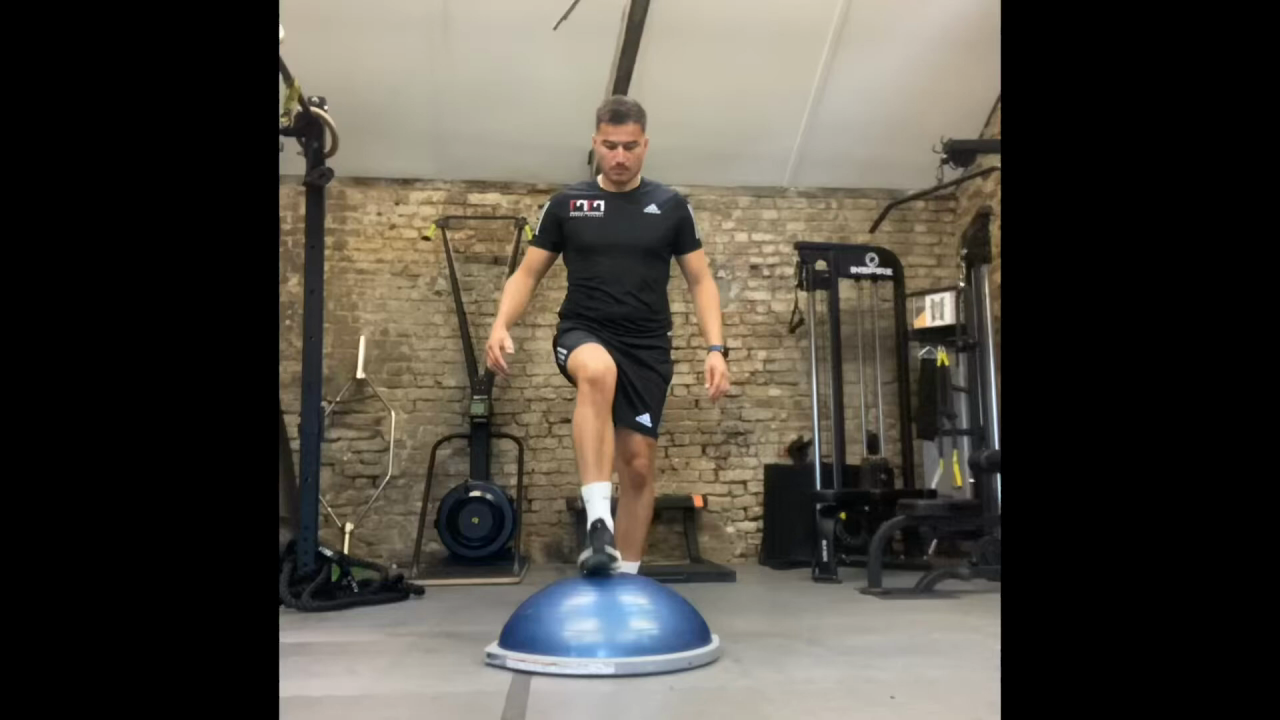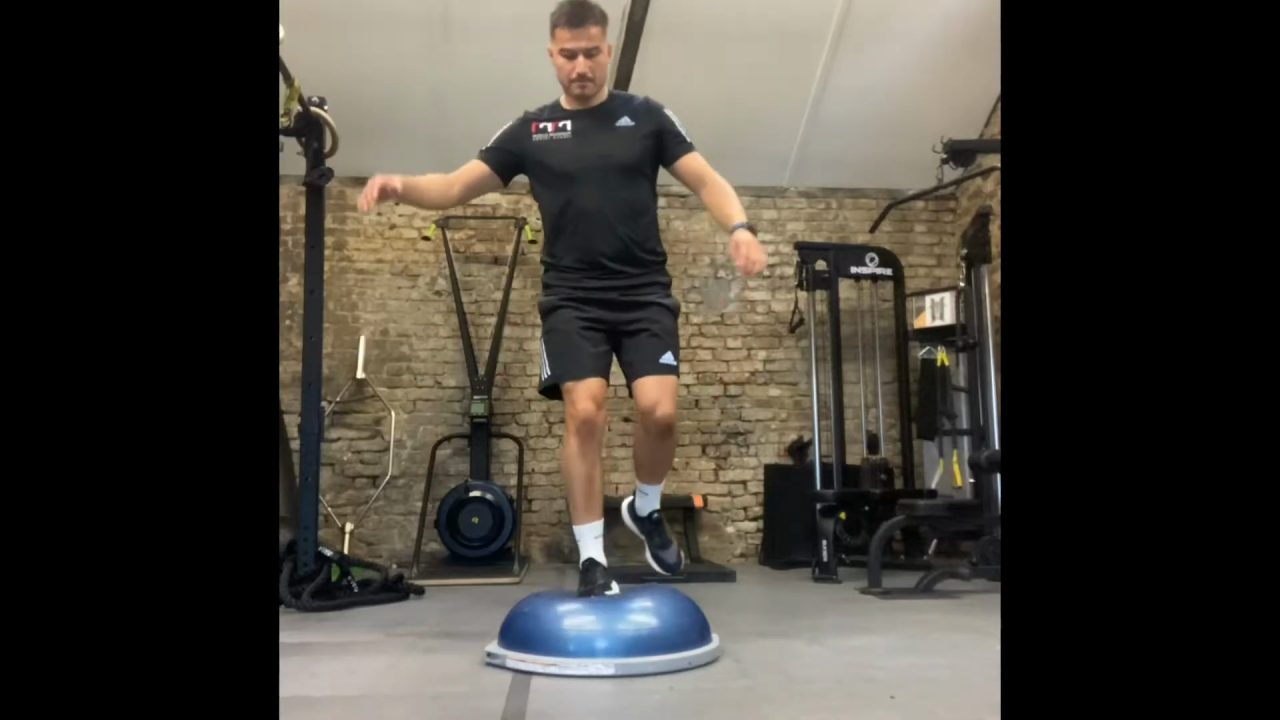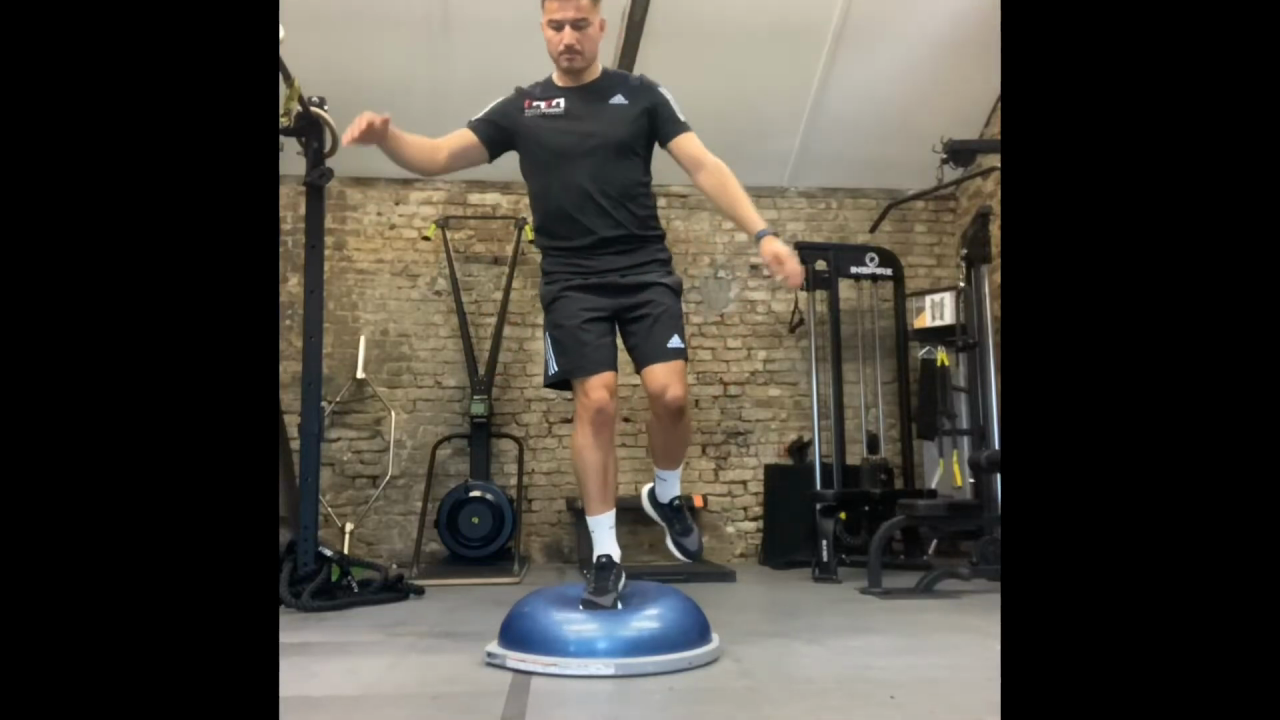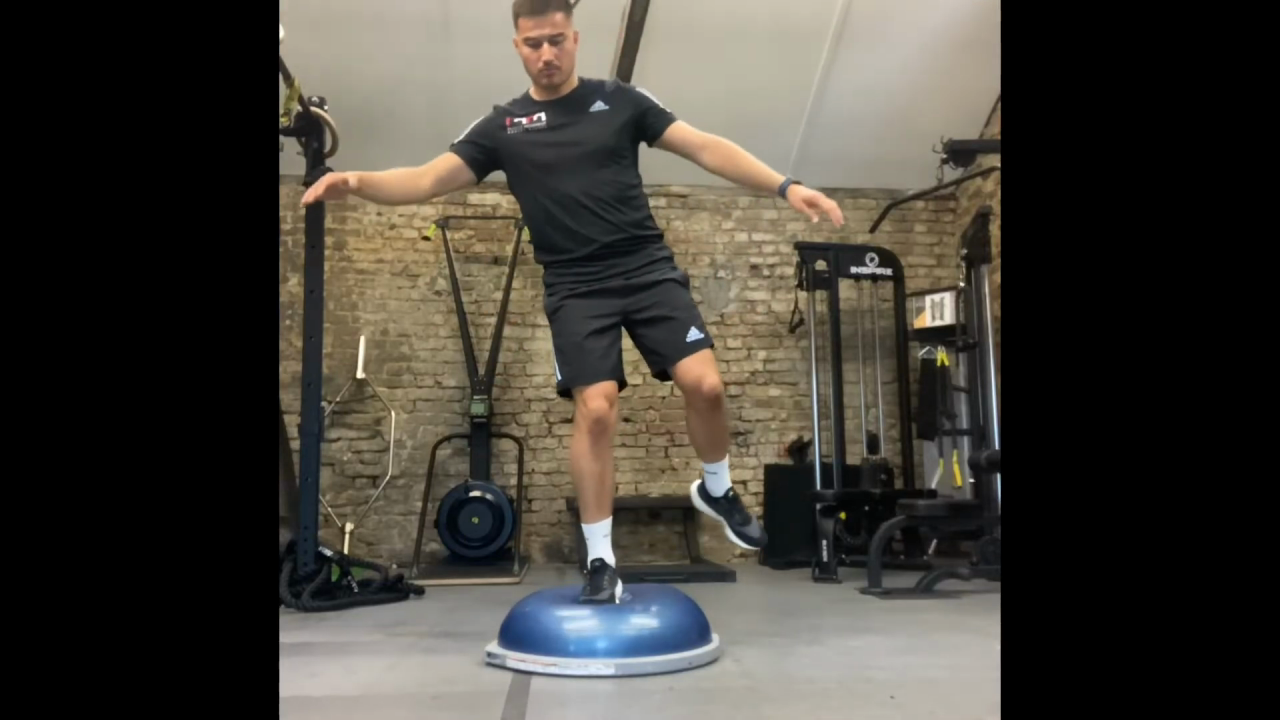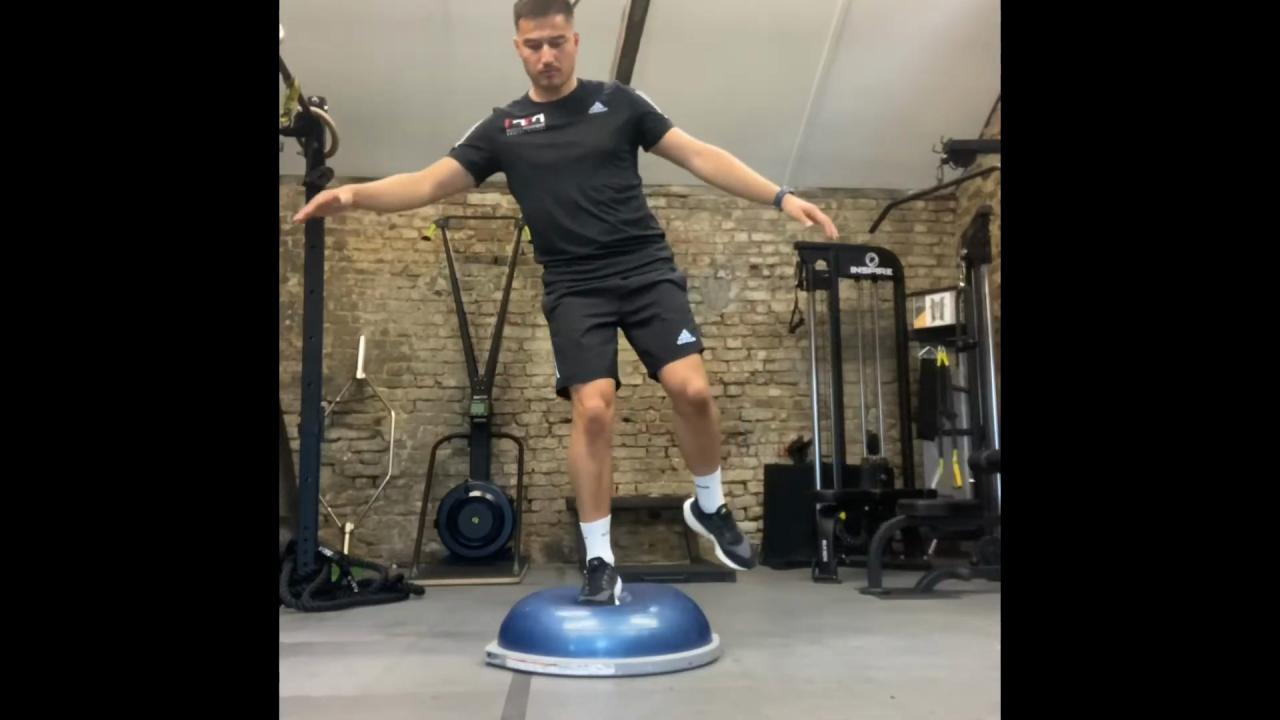
dt=1s
person 1, frame 1
left shoulder: (671, 205)
right shoulder: (566, 203)
left elbow: (700, 280)
right elbow: (528, 272)
left wrist: (715, 347)
right wrist: (501, 324)
left hip: (647, 346)
right hip: (584, 333)
left knee: (638, 464)
right knee: (599, 373)
left ankle: (627, 578)
right ankle: (598, 525)
person 1, frame 2
left shoulder: (645, 116)
right shoulder: (529, 130)
left elbow: (704, 180)
right elbow: (456, 185)
left wrist: (738, 227)
right wrist: (399, 186)
left hip: (643, 291)
right hip: (571, 296)
left knee: (659, 409)
right knee: (584, 412)
left ankle: (644, 509)
right ankle: (592, 557)
person 1, frame 3
left shoulder: (642, 95)
right shoulder: (521, 108)
left elbow: (704, 167)
right elbow: (436, 156)
left wrist: (763, 234)
right wrist: (385, 137)
left hip: (643, 269)
right hip: (572, 280)
left knee: (669, 394)
right knee: (595, 402)
left ankle: (665, 496)
right ankle: (606, 556)
person 1, frame 4
left shoulder: (621, 100)
right shoulder: (502, 126)
left elbow: (704, 147)
right elbow: (427, 181)
left wrist: (785, 186)
right wrist: (358, 181)
left hip: (648, 269)
right hip: (576, 287)
left knee: (705, 384)
right knee: (595, 410)
left ankle: (716, 489)
right ankle: (600, 561)
person 1, frame 5
left shoulder: (619, 101)
right shoulder: (502, 128)
left elbow: (699, 156)
right elbow: (427, 183)
left wrist: (781, 196)
right wrist: (354, 193)
left hip: (647, 268)
right hip: (574, 287)
left knee: (691, 390)
right knee: (592, 410)
left ankle: (710, 507)
right ankle: (598, 560)
